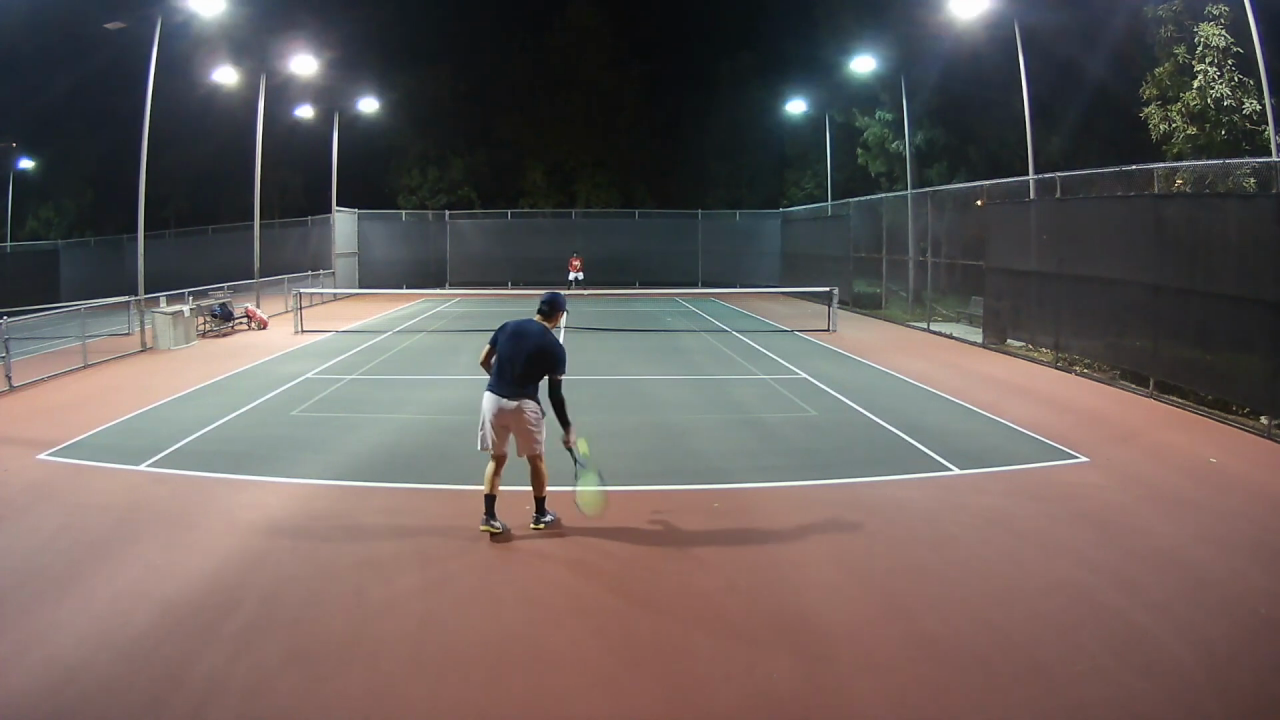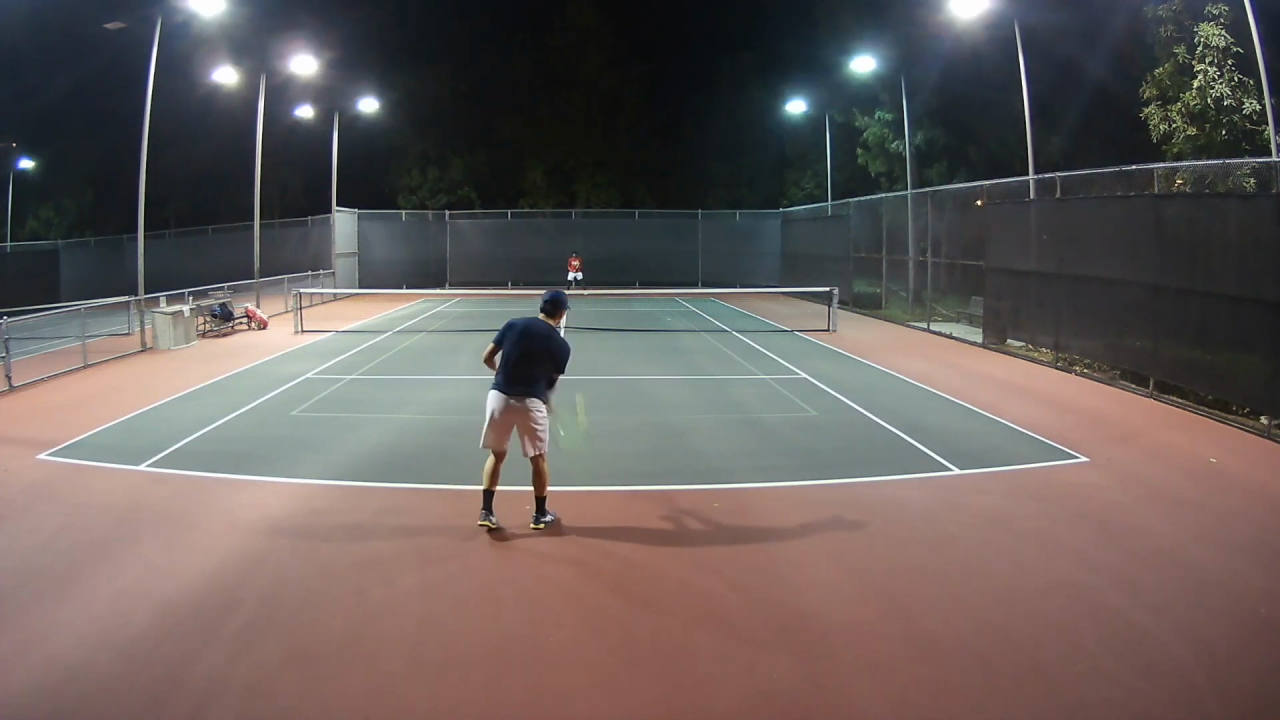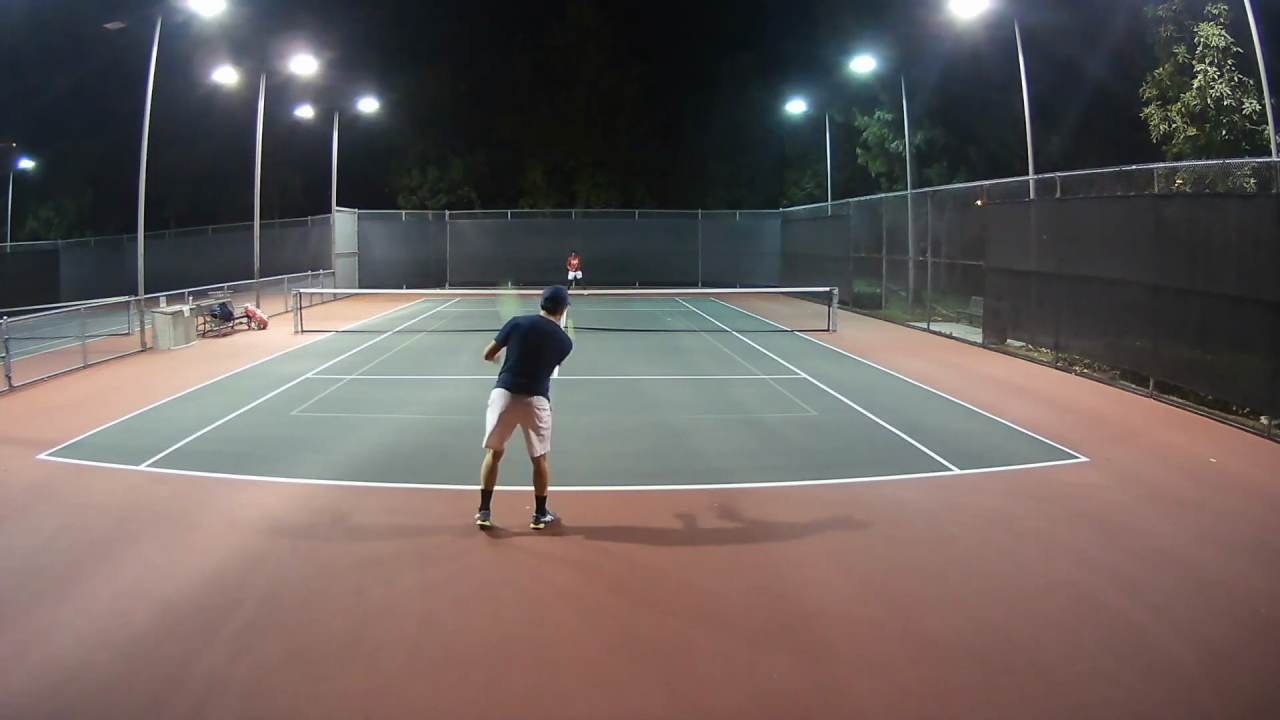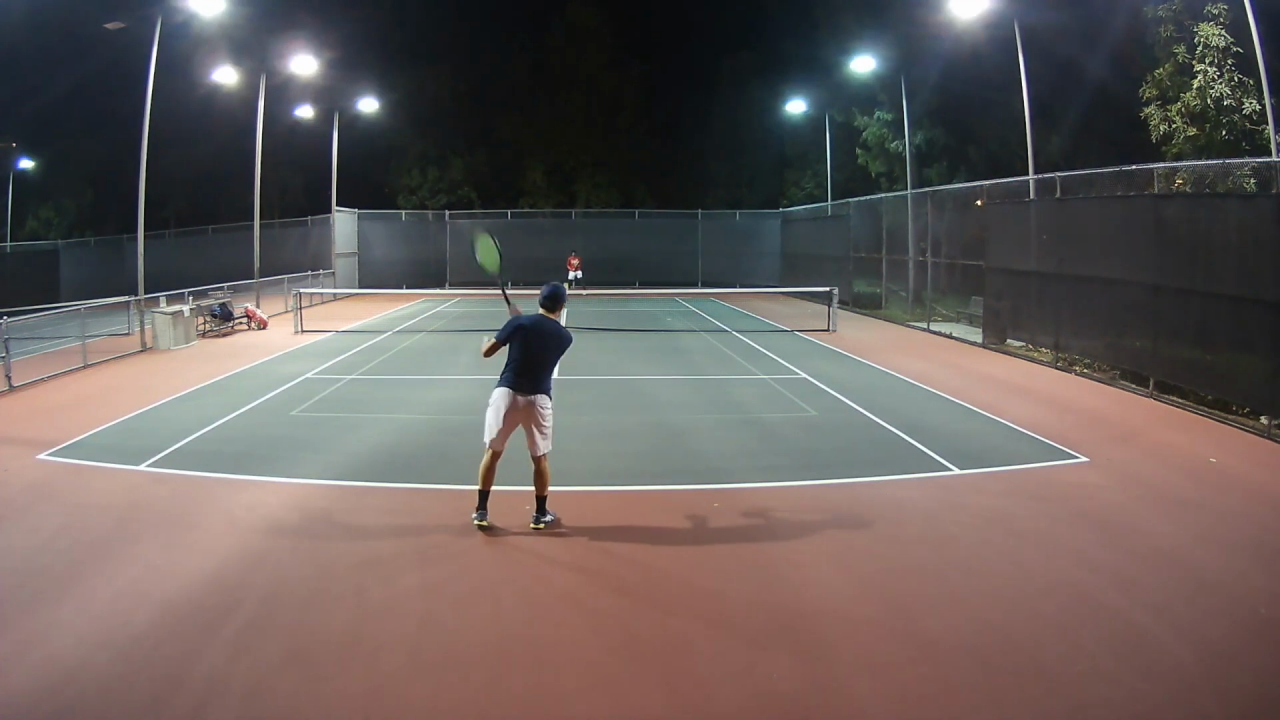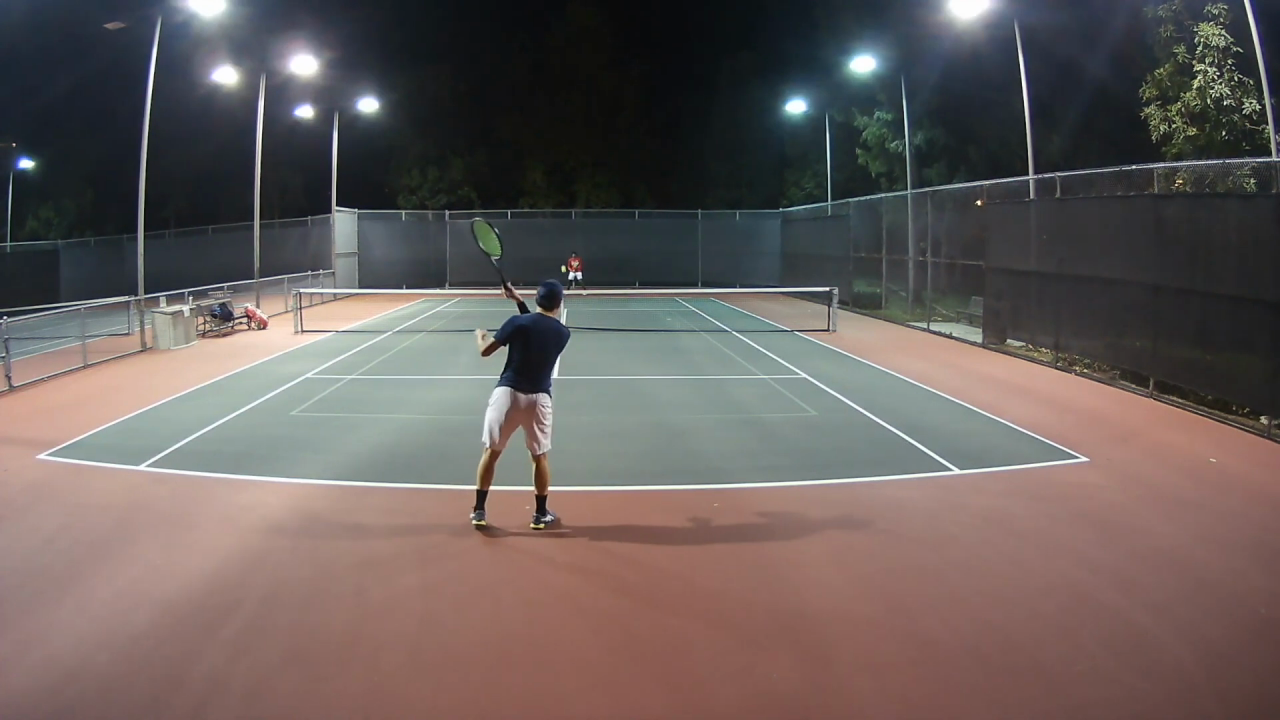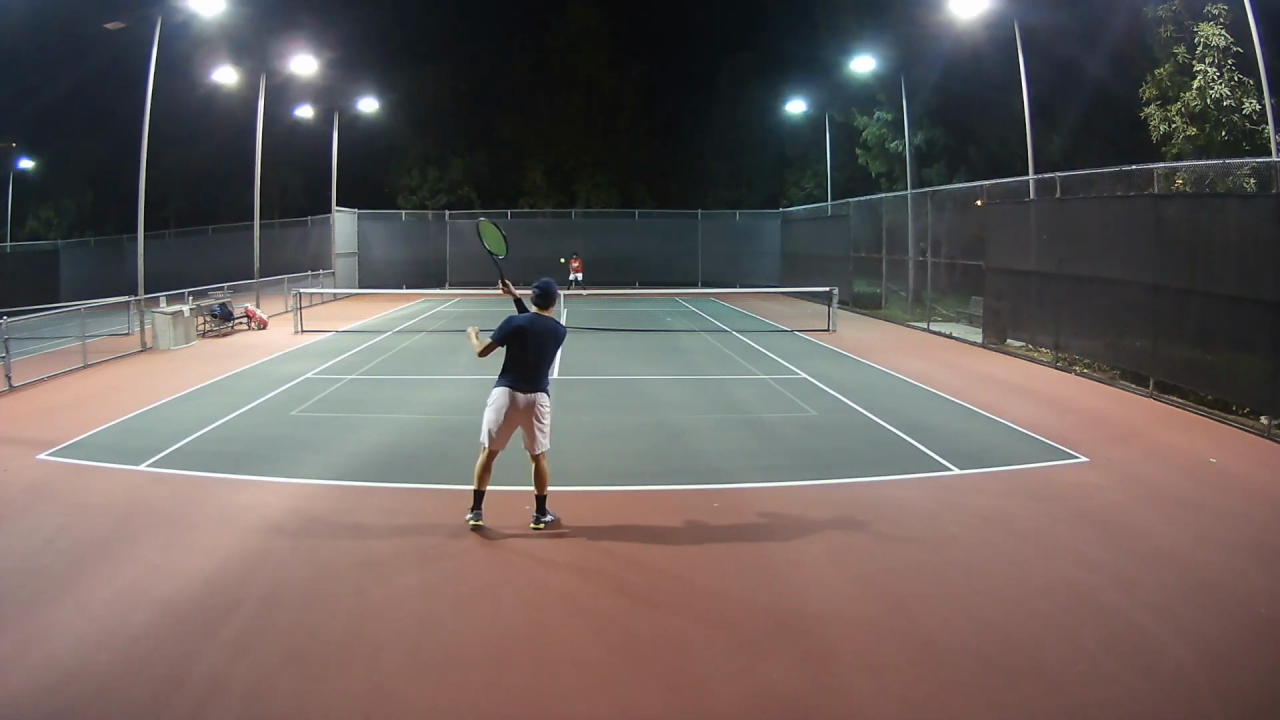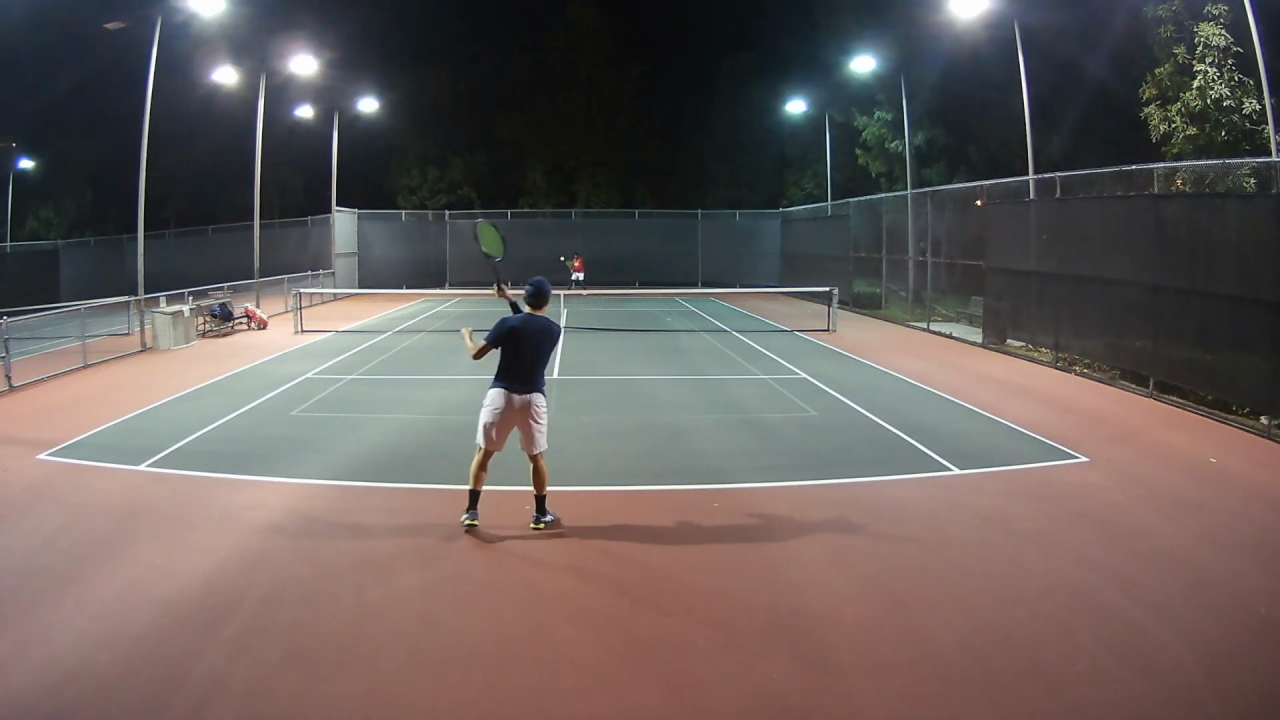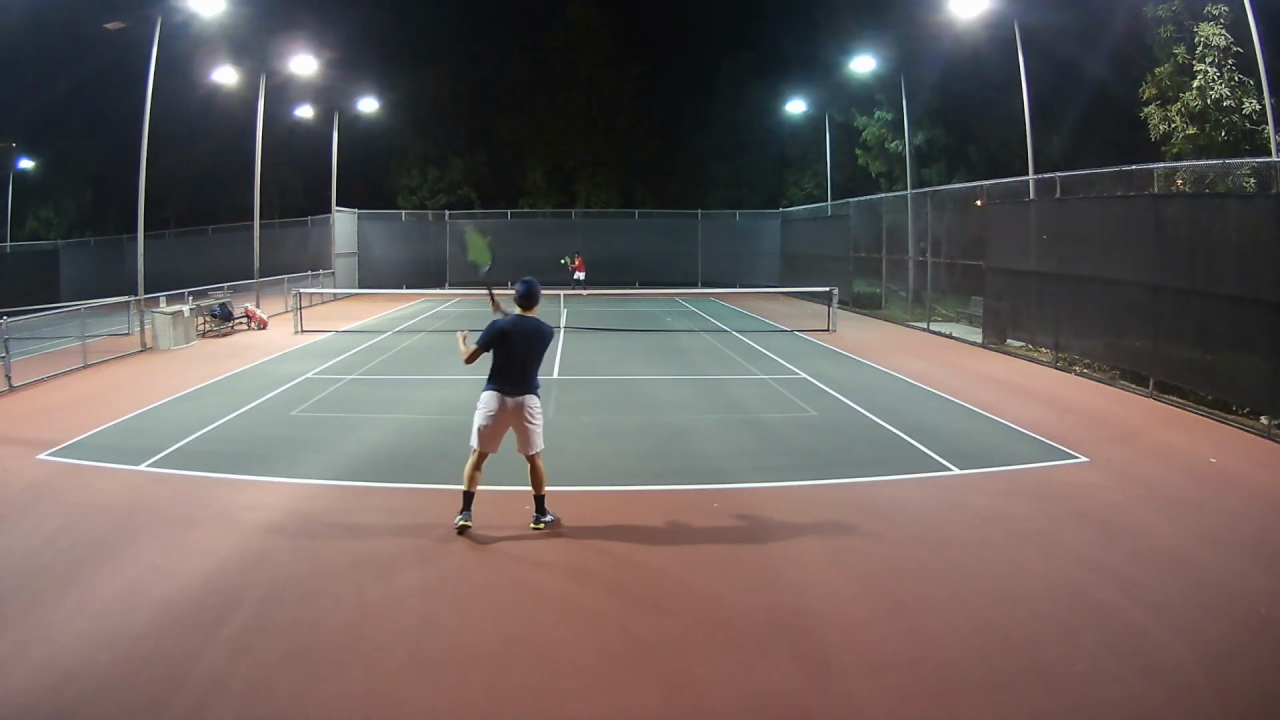
dt=0.1s
person 1, frame 1
left shoulder: (509, 327)
right shoulder: (554, 347)
left elbow: (484, 361)
right elbow: (555, 393)
right wrist: (567, 429)
left hip: (492, 399)
right hip: (523, 404)
left knee: (497, 458)
right knee: (536, 459)
left ankle: (489, 516)
right ankle: (540, 514)
person 1, frame 2
left shoulder: (514, 325)
right shoulder: (561, 347)
left elbow: (487, 358)
right elbow: (550, 383)
right wrist: (547, 403)
left hip: (499, 397)
right hip: (531, 403)
left knee: (496, 455)
right knee: (538, 458)
left ankle: (487, 512)
right ankle: (540, 514)
person 1, frame 3
left shoulder: (518, 323)
right shoulder: (564, 342)
left elbow: (488, 355)
left wrist: (501, 361)
left hip: (503, 395)
right hip: (535, 400)
left knee: (494, 453)
right knee: (540, 458)
left ankle: (484, 511)
right ankle: (540, 514)
person 1, frame 4
left shoulder: (519, 323)
right shoulder: (565, 337)
left elbow: (487, 351)
left wrist: (487, 342)
left hip: (507, 393)
right hip: (538, 399)
left knee: (492, 452)
right knee: (540, 458)
left ankle: (481, 511)
right ankle: (540, 514)
person 1, frame 5
left shoulder: (518, 322)
right shoulder: (563, 333)
left elbow: (485, 351)
left wrist: (479, 336)
right wrist: (519, 300)
left hip: (507, 393)
right hip: (539, 398)
left knee: (491, 452)
right knee: (540, 457)
left ankle: (479, 511)
right ankle: (541, 514)
person 1, frame 6
left shoulder: (514, 323)
right shoulder: (560, 331)
left elbow: (482, 352)
left wrist: (473, 335)
right wrist: (515, 297)
left hip: (506, 393)
right hip: (537, 398)
left knee: (488, 453)
right knee: (539, 457)
left ankle: (476, 511)
right ankle: (541, 514)
person 1, frame 7
left shoulder: (508, 324)
right shoulder: (554, 330)
left elbow: (477, 354)
left wrist: (466, 336)
right wrist: (510, 300)
left hip: (501, 394)
right hip: (533, 398)
left knee: (483, 453)
right knee: (537, 457)
left ankle: (472, 511)
right ankle: (541, 514)
person 1, frame 8
left shoulder: (498, 327)
right shoulder: (546, 331)
left elbow: (468, 358)
left wrist: (462, 340)
right wrist: (506, 314)
left hip: (495, 398)
right hip: (527, 400)
left knee: (477, 456)
right knee: (535, 458)
left ankle: (465, 513)
right ankle: (540, 514)
